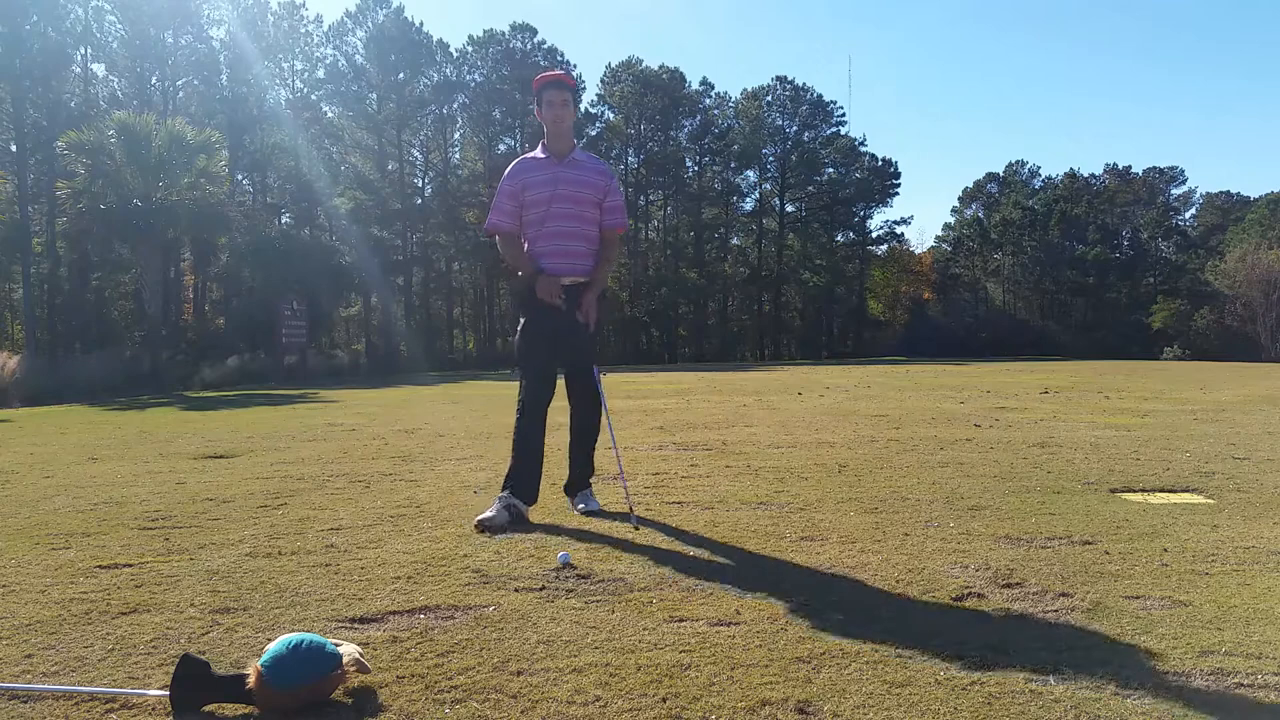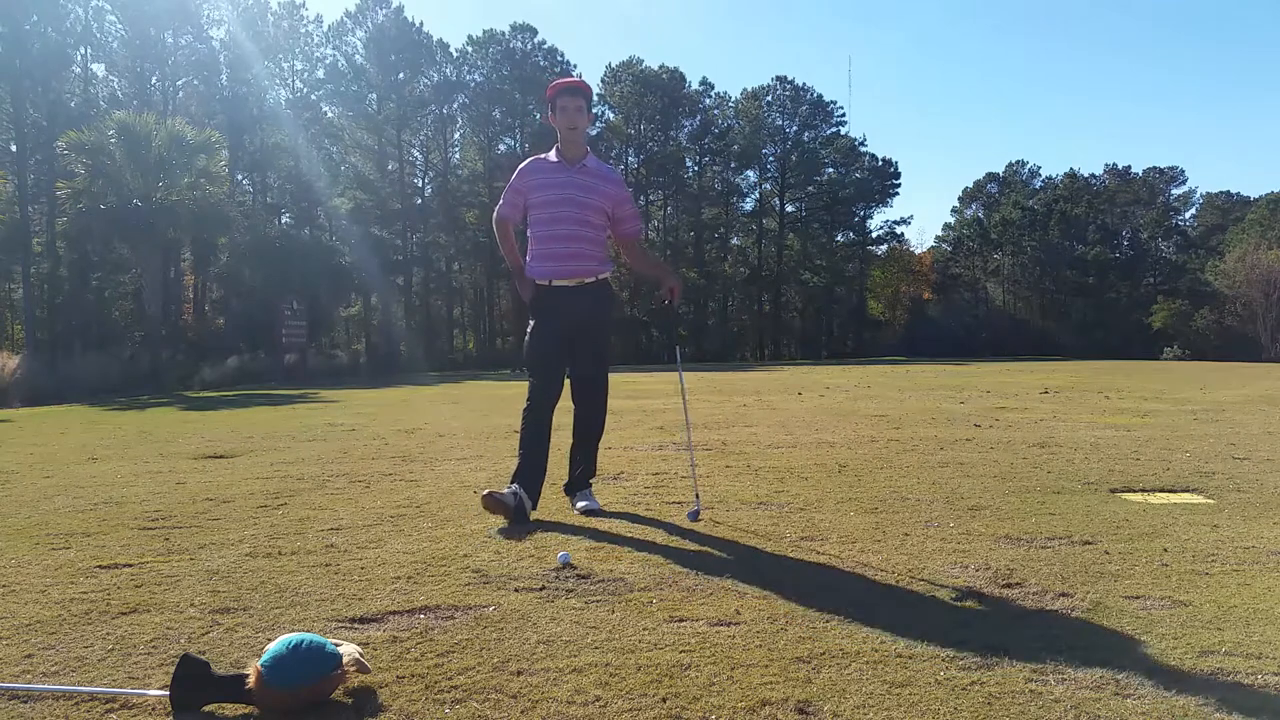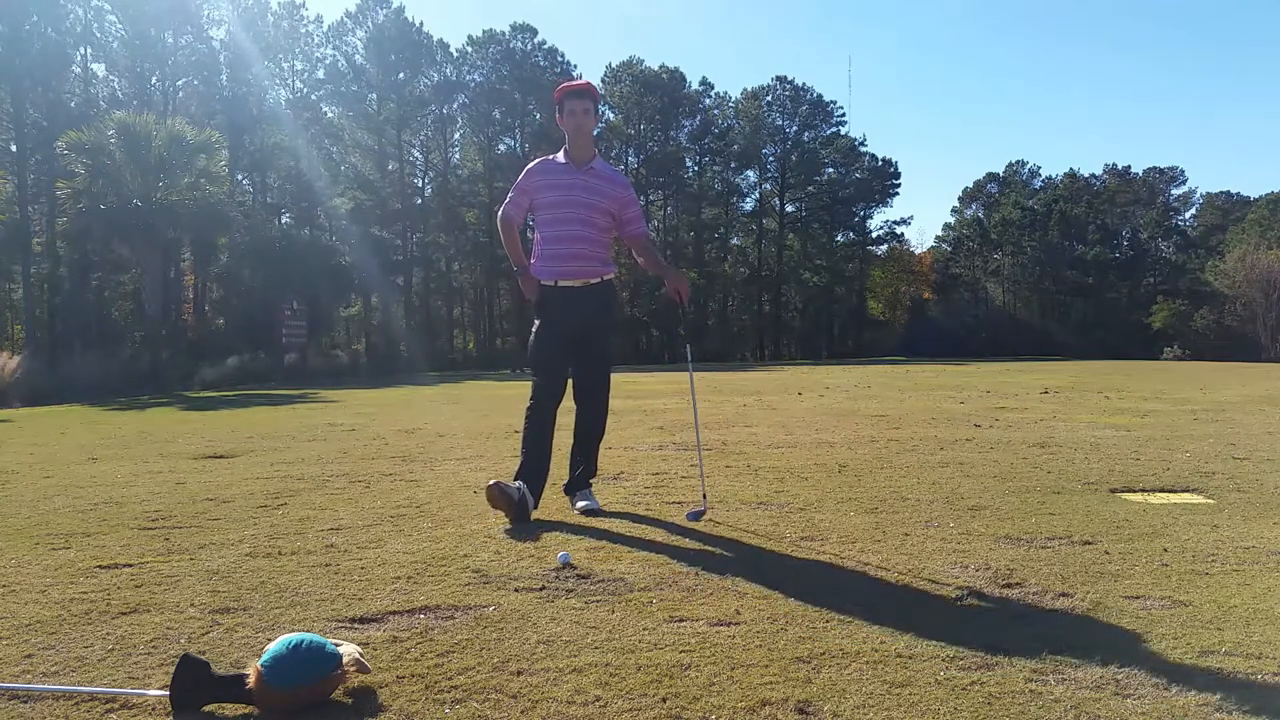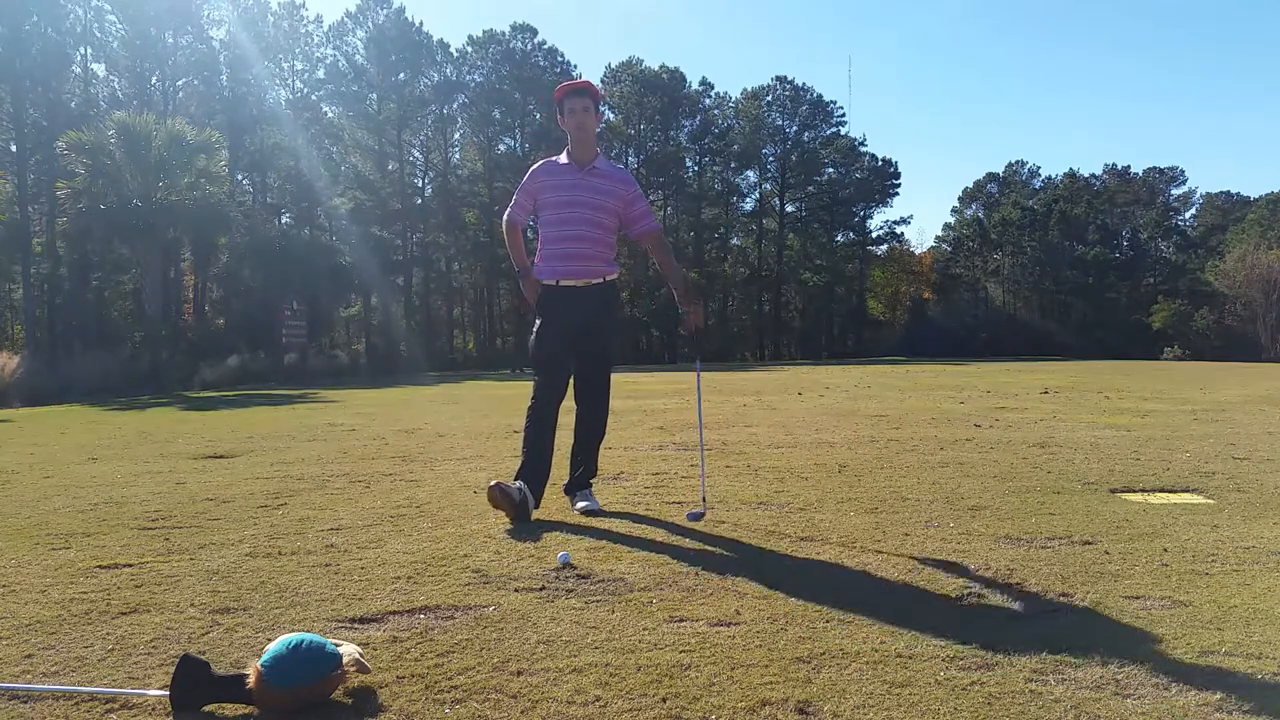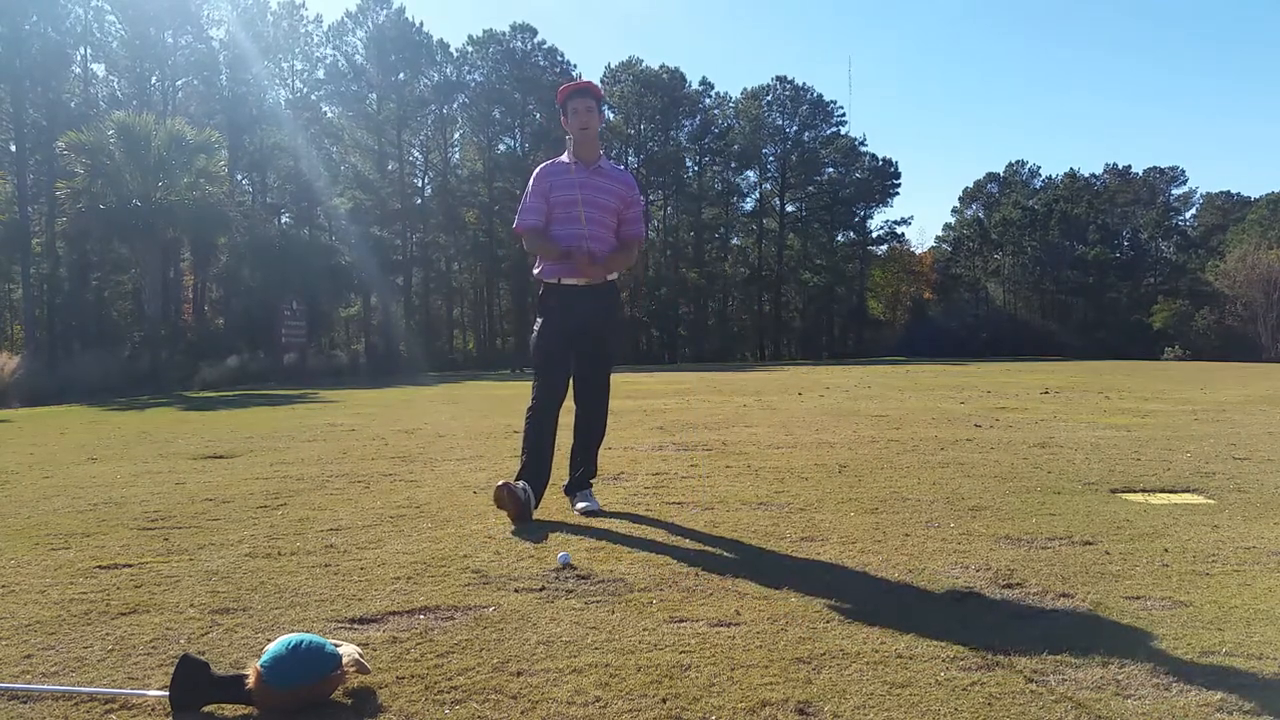
dt=0.7s
person 1, frame 1
left shoulder: (600, 173)
right shoulder: (519, 171)
left elbow: (610, 240)
right elbow: (506, 237)
left wrist: (593, 290)
right wrist: (536, 277)
left hip: (585, 296)
right hip: (539, 296)
left knee: (587, 396)
right knee: (532, 396)
left ankle: (580, 486)
right ankle: (516, 496)
person 1, frame 2
left shoulder: (611, 180)
right shoulder: (531, 172)
left elbow: (630, 244)
right elbow: (503, 220)
left wrist: (662, 273)
right wrist: (519, 274)
left hip: (593, 297)
right hip: (546, 297)
left knee: (591, 396)
right knee: (540, 395)
left ankle: (580, 484)
right ankle: (524, 490)
person 1, frame 3
left shoulder: (617, 183)
right shoulder: (538, 172)
left elbow: (638, 243)
right elbow: (507, 220)
left wrist: (668, 274)
right wrist: (523, 272)
left hip: (597, 297)
right hip: (551, 296)
left knee: (593, 396)
right knee: (545, 393)
left ankle: (581, 484)
right ankle: (527, 487)
person 1, frame 4
left shoulder: (622, 181)
right shoulder: (542, 174)
left elbow: (653, 238)
right elbow: (512, 224)
left wrist: (682, 291)
right wrist: (525, 274)
left hip: (599, 298)
right hip: (552, 297)
left knee: (594, 397)
right knee: (545, 394)
left ankle: (581, 484)
right ankle: (527, 488)
person 1, frame 5
left shoulder: (623, 182)
right shoulder: (546, 175)
left elbow: (631, 250)
right elbow: (530, 237)
left wrist: (602, 264)
right wrist: (569, 256)
left hip: (601, 297)
right hip: (556, 295)
left knee: (593, 397)
right knee: (546, 394)
left ankle: (581, 485)
right ankle: (529, 486)
